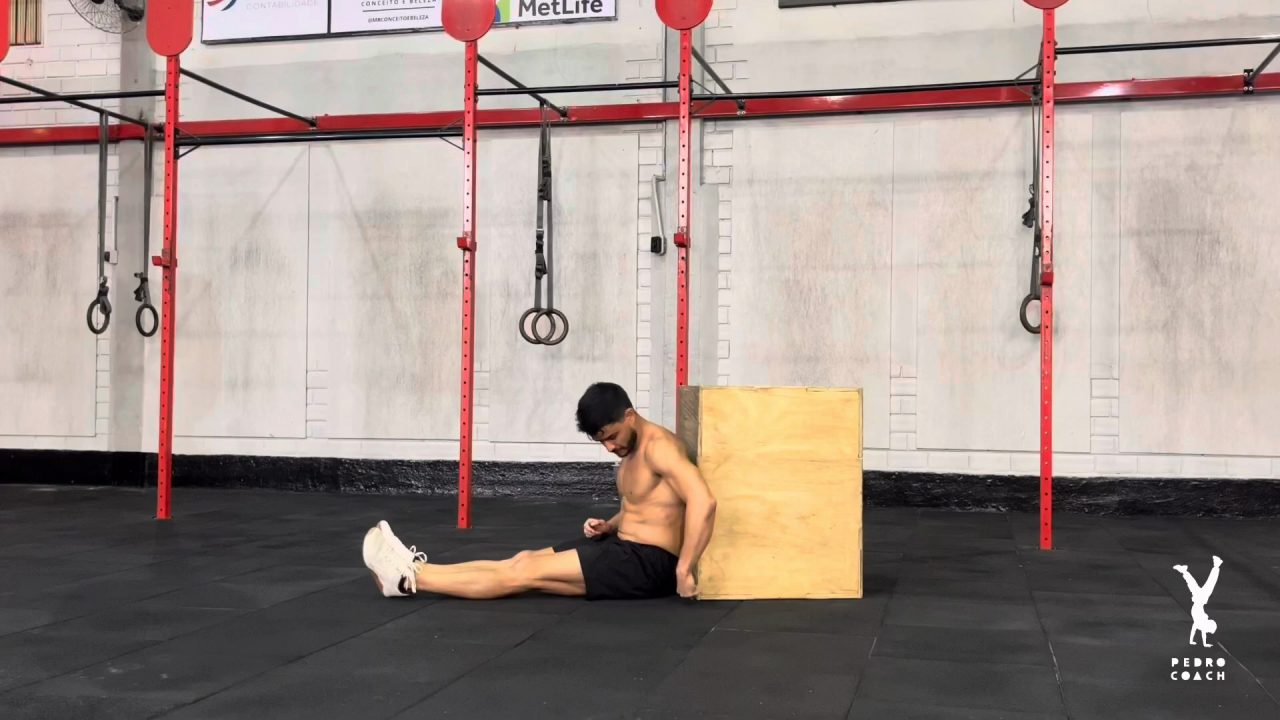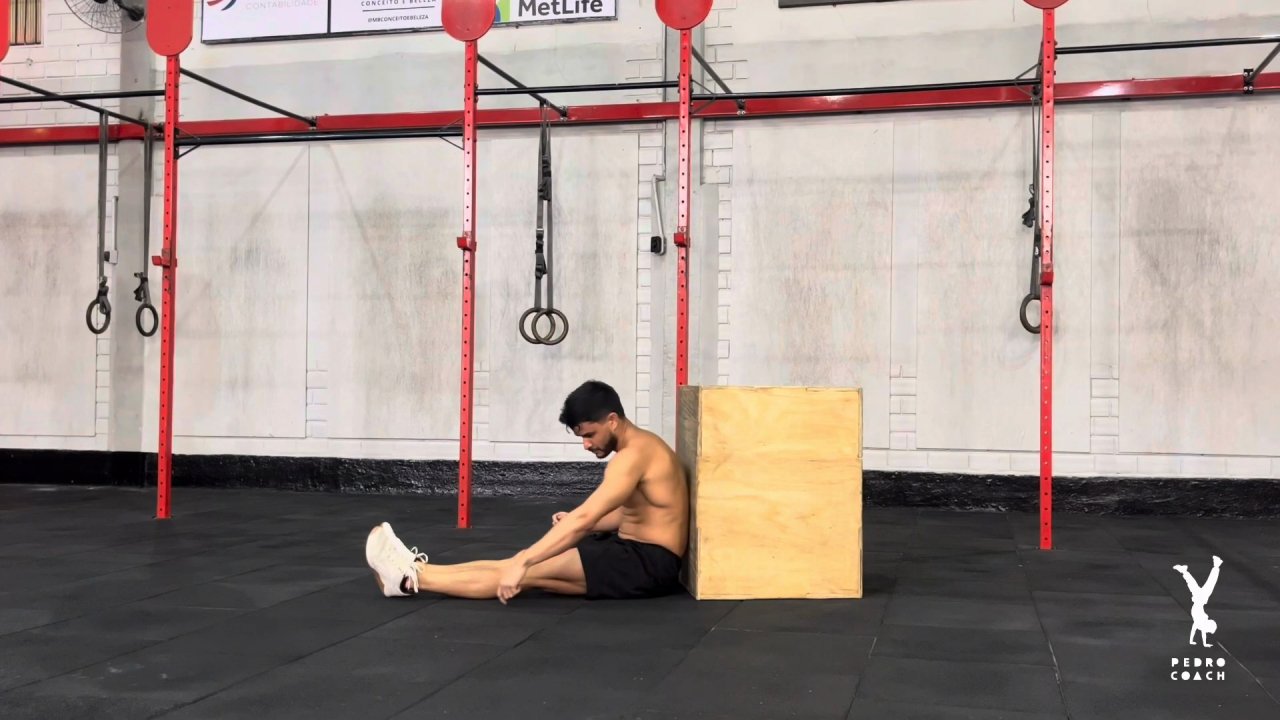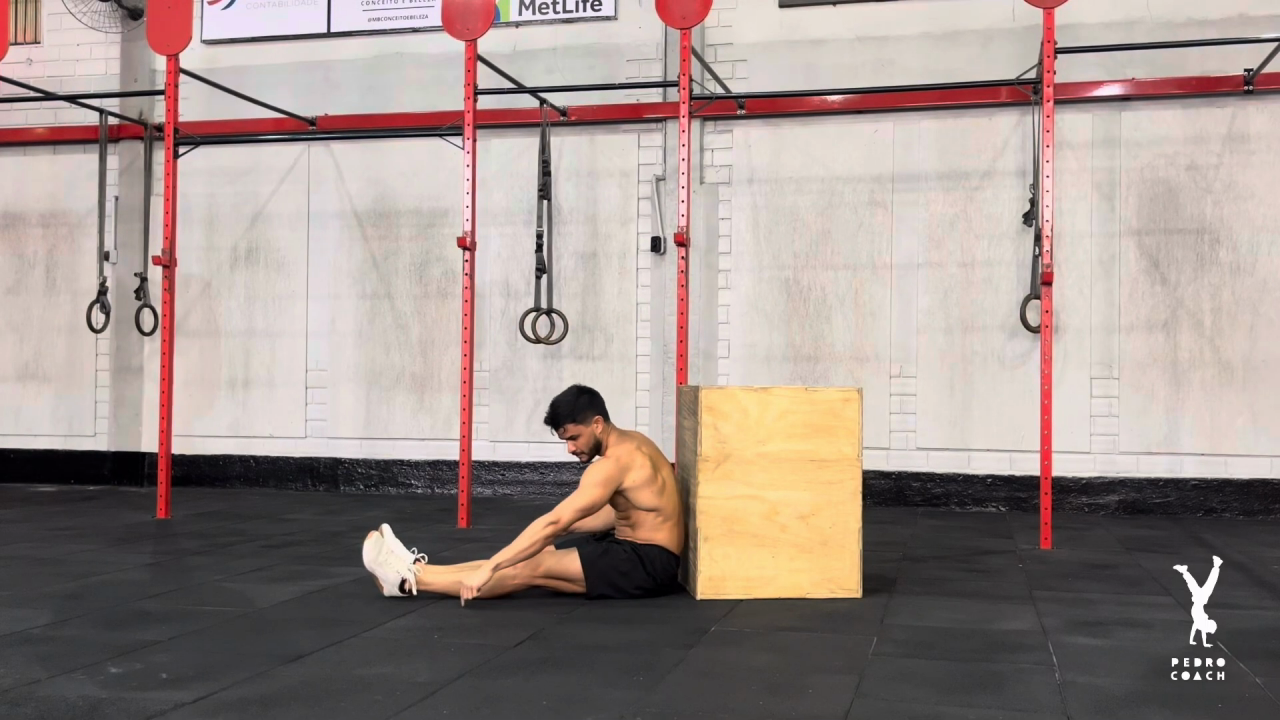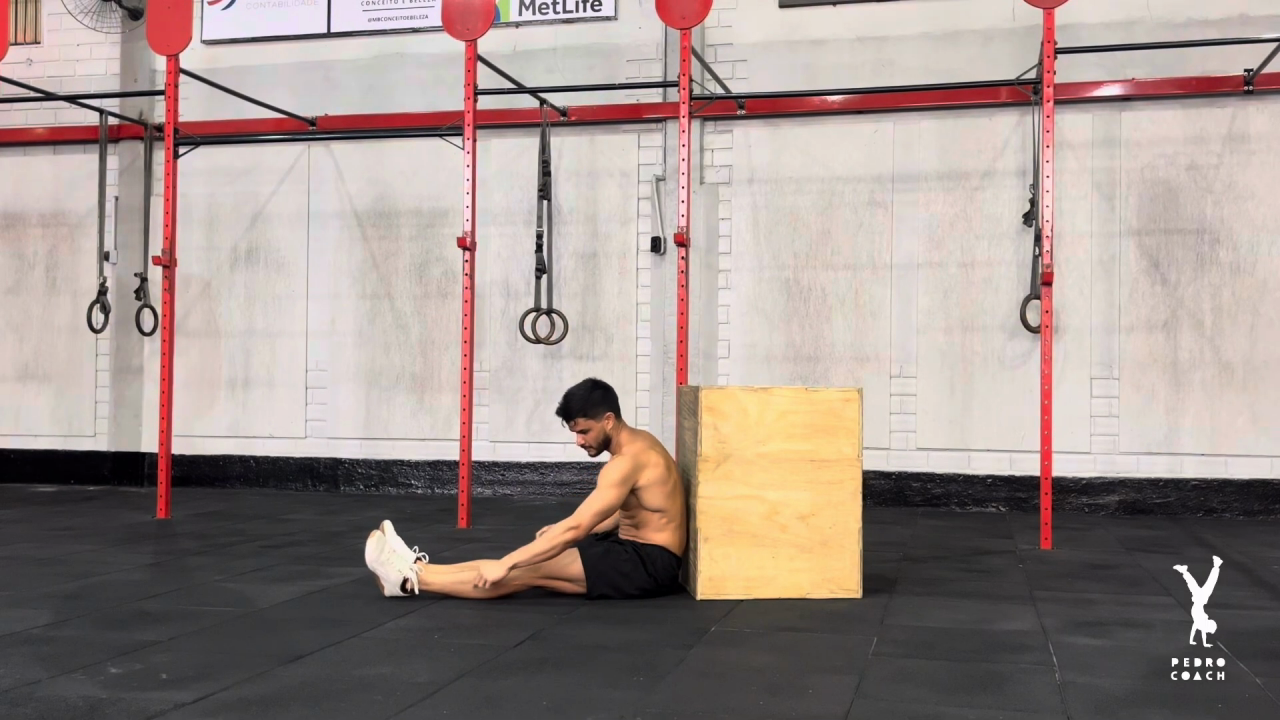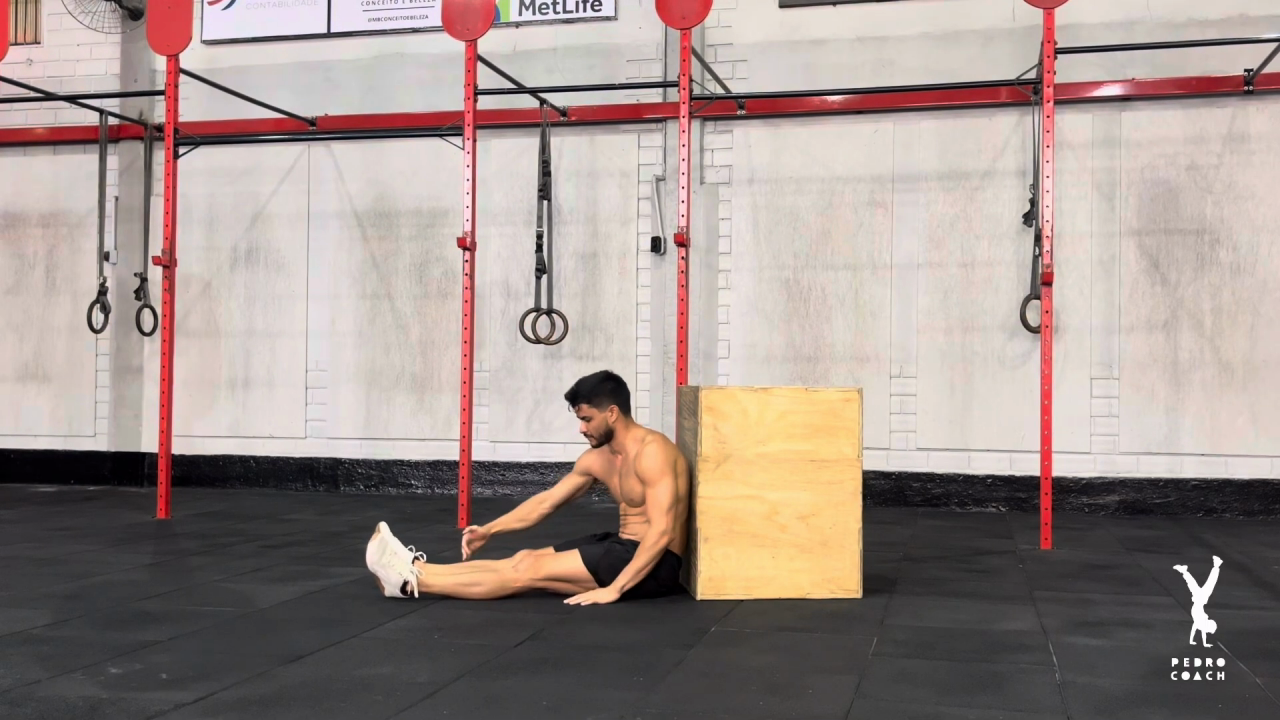
dt=0.7s
person 1, frame 1
left shoulder: (659, 447)
right shoulder: (634, 449)
left elbow: (703, 502)
left wrist: (683, 569)
right wrist: (608, 526)
left hip: (647, 563)
right hip: (627, 547)
left knee: (528, 572)
right knee: (525, 559)
left ankle: (409, 577)
right ankle: (416, 570)
person 1, frame 2
left shoulder: (634, 453)
right shoulder: (637, 446)
left elbow: (584, 519)
left wrist: (523, 565)
right wrist: (574, 523)
left hip: (650, 563)
right hip: (634, 550)
left knee: (527, 570)
right knee: (527, 558)
left ankle: (410, 578)
right ankle: (416, 568)
person 1, frame 3
left shoulder: (614, 462)
right shoulder: (629, 443)
left elbow: (552, 523)
left wrist: (488, 569)
right wrist: (564, 527)
left hip: (648, 563)
right hip: (631, 547)
left knee: (531, 568)
right knee: (523, 557)
left ankle: (409, 579)
right ankle: (418, 568)
person 1, frame 4
left shoulder: (629, 460)
right shoulder: (634, 444)
left elbow: (575, 529)
left wrist: (506, 564)
right wrist: (562, 530)
left hip: (650, 564)
right hip: (632, 549)
left knee: (530, 570)
right knee: (526, 559)
left ankle: (410, 580)
right ankle: (417, 567)
person 1, frame 5
left shoulder: (652, 452)
right shoulder: (598, 458)
left elbow: (662, 532)
right elbow: (546, 500)
left wrist: (614, 589)
right wrist: (488, 530)
left hip: (653, 566)
right hip: (624, 547)
left knee: (531, 572)
right knee: (524, 558)
left ankle: (411, 582)
right ankle: (416, 568)
